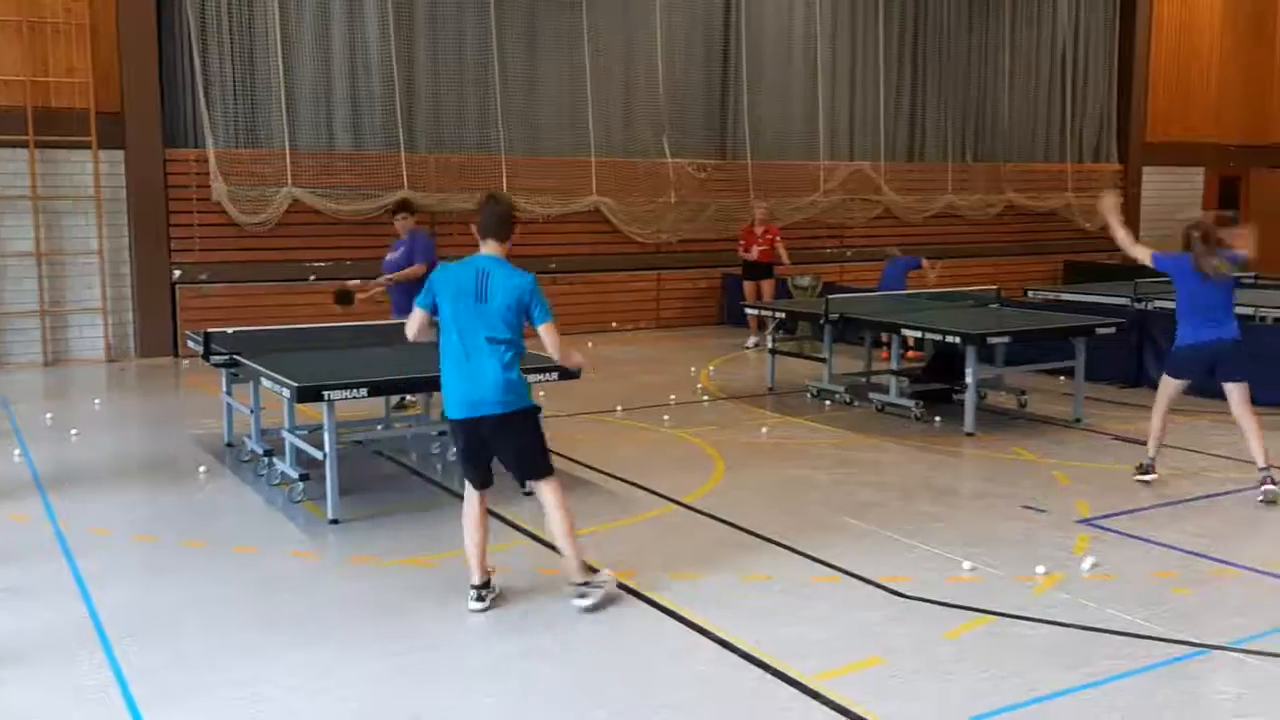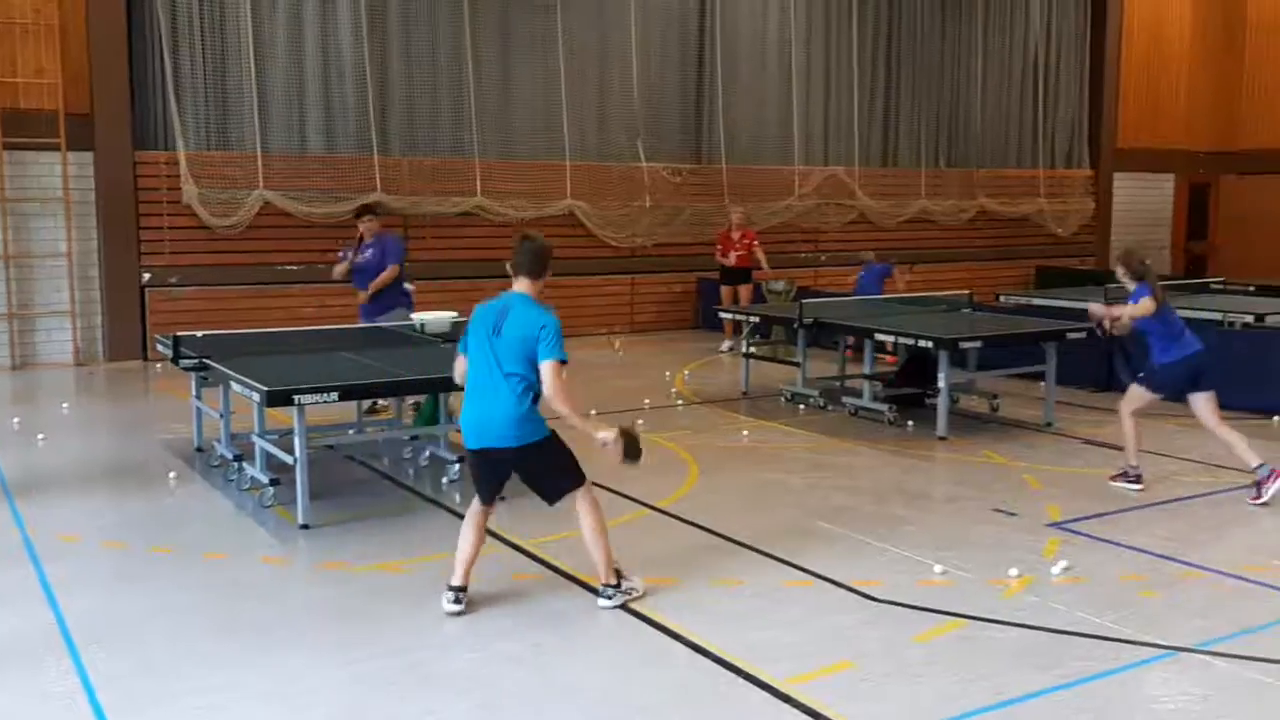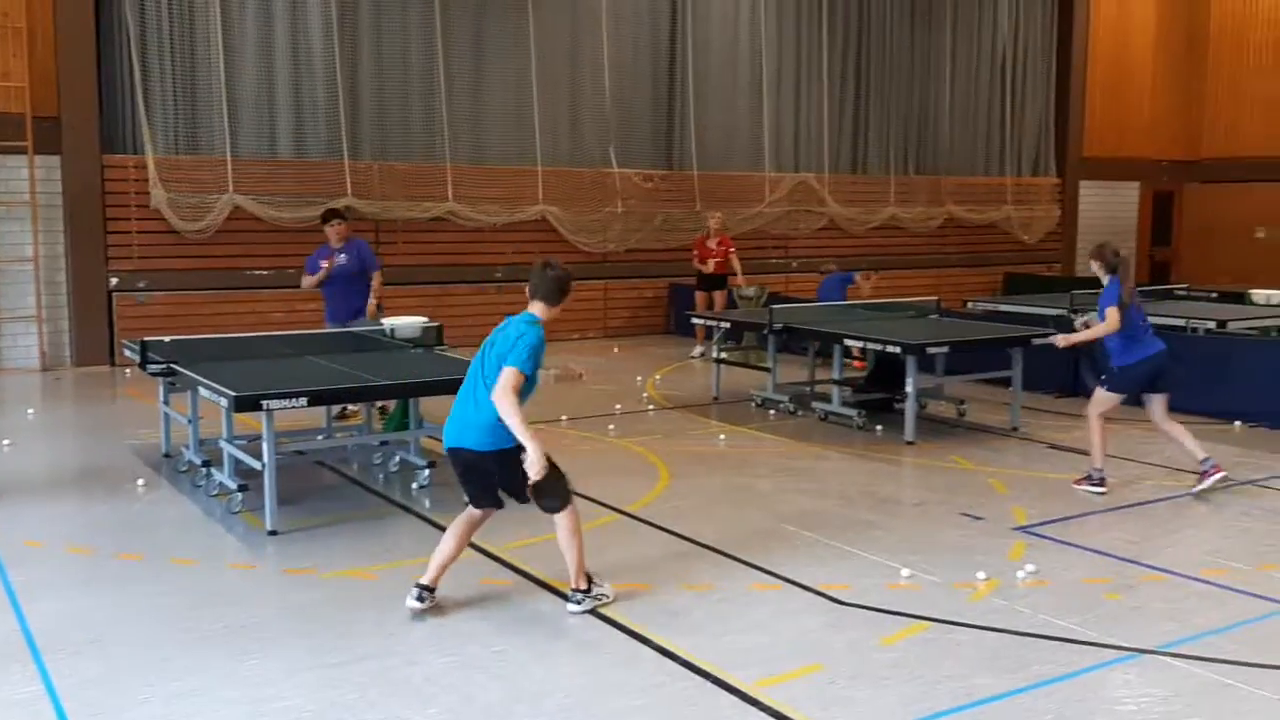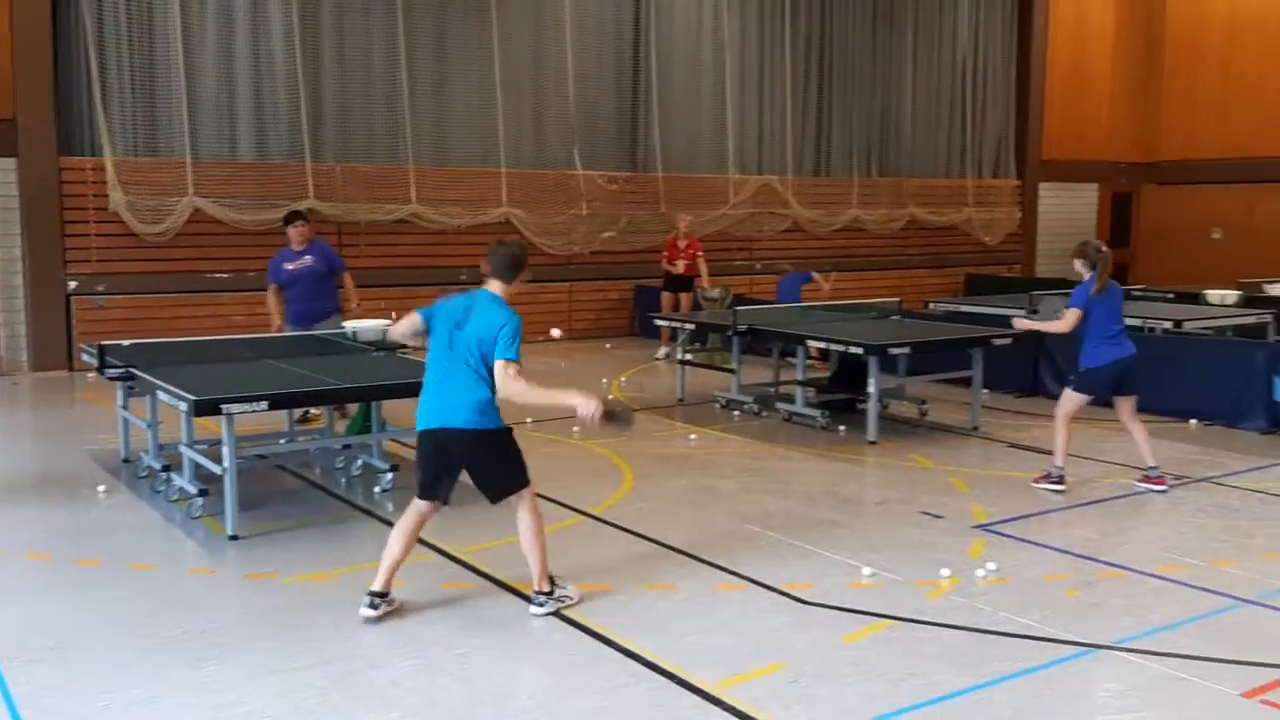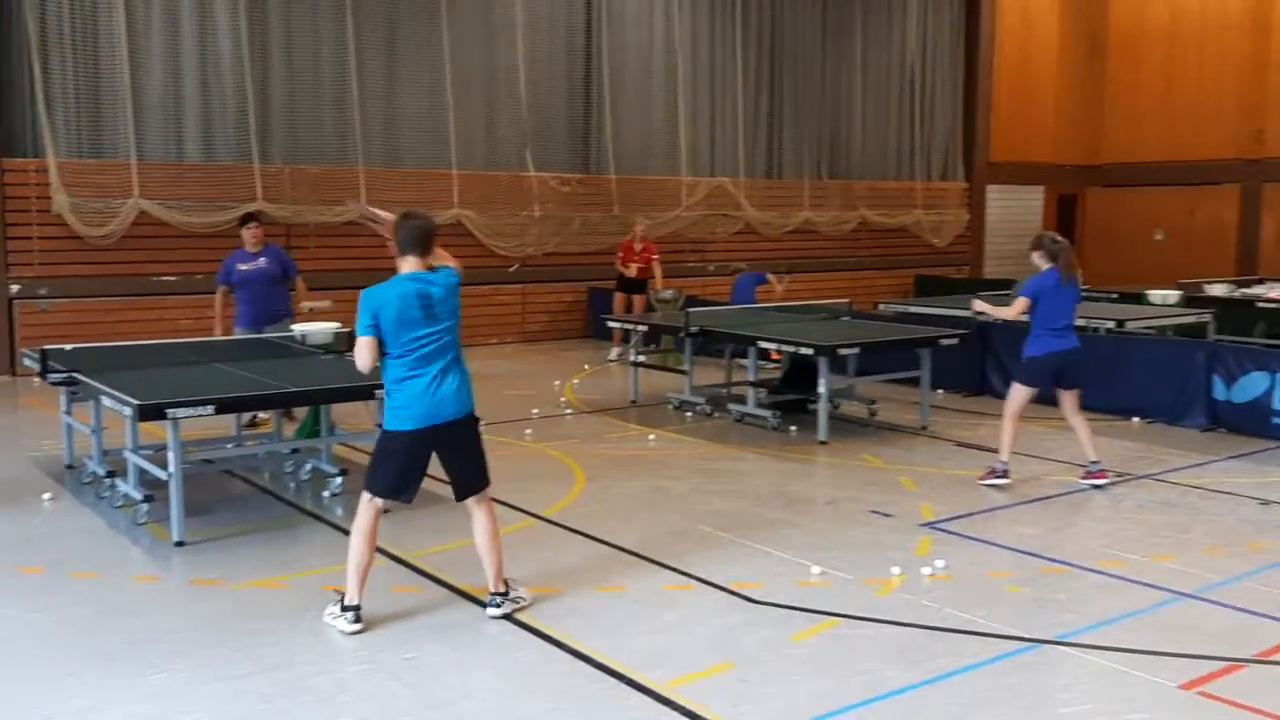
dt=0.2s
person 1, frame 1
left shoulder: (445, 275)
right shoulder: (523, 283)
left elbow: (413, 332)
right elbow: (555, 349)
right wrist: (574, 358)
left hip: (462, 406)
right hip: (508, 403)
left knee: (475, 492)
right knee: (547, 487)
left ankle: (479, 586)
right ankle: (580, 581)
person 1, frame 2
left shoulder: (481, 312)
right shoulder: (544, 320)
left elbow: (461, 376)
right elbow: (552, 390)
right wrist: (594, 431)
left hip: (476, 433)
right hip: (523, 432)
left knee: (481, 505)
right knee: (582, 496)
left ankle: (457, 589)
right ankle: (611, 584)
person 1, frame 3
left shoulder: (510, 324)
right shoulder: (531, 334)
right elbow: (502, 394)
right wrist: (532, 447)
left hip: (457, 436)
right hip: (493, 439)
left knee: (479, 509)
right knee: (561, 500)
left ankle: (424, 588)
right ankle: (580, 589)
person 1, frame 4
left shoulder: (449, 304)
right shoulder: (506, 319)
left elbow: (397, 333)
right elbow: (506, 387)
right wrist: (571, 398)
left hip: (432, 422)
right hip: (475, 423)
left knee: (422, 506)
right knee: (524, 499)
left ankle: (377, 594)
right ankle: (544, 591)
person 1, frame 5
left shoulder: (373, 299)
right shoulder: (448, 283)
left elbow: (365, 364)
right wrist: (413, 235)
left hip: (403, 419)
right hip: (455, 412)
left knee: (371, 505)
right knee: (479, 501)
left ankle: (350, 606)
right ankle: (498, 593)
person 2, frame 1
left shoulder: (1177, 264)
right shoulder: (1224, 260)
left elbow: (1133, 249)
right elbow: (1248, 250)
left wrist: (1111, 213)
left hip: (1190, 347)
right hip: (1227, 345)
left knee: (1161, 404)
right knee: (1244, 413)
left ankle: (1148, 464)
right ankle: (1264, 474)
person 2, frame 2
left shoulder: (1142, 292)
right shoulder: (1142, 290)
left elbow: (1147, 310)
right elbow: (1130, 323)
left wrist: (1110, 311)
right wrist: (1116, 323)
left hip: (1170, 365)
right hip: (1194, 359)
left knee: (1126, 410)
right knee: (1215, 424)
left ankle: (1132, 473)
person 2, frame 3
left shoulder: (1110, 291)
right shoulder: (1123, 286)
left elbow: (1112, 325)
left wrist: (1074, 338)
right wrist: (1088, 326)
left hip: (1131, 363)
right hip: (1156, 357)
left knee: (1094, 413)
right knee: (1163, 420)
left ankle: (1097, 476)
right ankle: (1209, 465)
person 2, frame 4
left shoulder: (1083, 292)
right shoulder: (1115, 288)
left elbow: (1066, 326)
left wrist: (1029, 324)
right wrist: (1075, 316)
left hip: (1097, 365)
right hip: (1126, 359)
left knee: (1062, 415)
right knee: (1130, 418)
left ankle: (1057, 474)
right ankle: (1155, 473)
person 2, frame 5
left shoulder: (1037, 282)
right shoulder: (1073, 281)
left elbow: (1013, 313)
left wrist: (984, 307)
left hip: (1039, 355)
right hip: (1070, 353)
left knee: (1011, 412)
right knee: (1073, 413)
left ankle: (1001, 469)
right ankle: (1096, 469)
person 3, frame 1
left shoulder: (421, 239)
right shoulder: (397, 244)
left elbow: (419, 269)
right elbow: (392, 277)
left wrist: (390, 278)
right wrist: (370, 291)
right hip: (401, 310)
right ankle: (410, 395)
person 3, frame 2
left shoulder: (390, 241)
right shoulder: (356, 248)
left elbow: (393, 271)
right elbow: (337, 274)
left wrist: (369, 290)
right wrist: (348, 262)
left hip: (395, 309)
right hip: (369, 313)
left ankle: (416, 398)
right ankle: (381, 399)
person 3, frame 3
left shoulder: (360, 247)
right shoulder: (319, 255)
left elbow: (376, 275)
right elbow: (305, 283)
left wrist: (373, 301)
right wrist: (320, 275)
left hip: (363, 315)
right hip: (335, 318)
left ankle: (382, 402)
right ankle: (351, 404)
person 3, frame 4
left shoulder: (323, 250)
right shoulder: (279, 259)
left elbow: (345, 276)
right elbow: (272, 292)
left wrist: (354, 302)
right wrist: (276, 317)
left hip: (328, 318)
right hip: (296, 322)
left ankle: (340, 402)
right ankle: (313, 407)
person 3, frame 5
left shoulder: (277, 253)
right shoulder: (232, 261)
left elbow: (297, 281)
right elbow: (221, 293)
left wrist: (305, 305)
right wrist: (218, 324)
left hip: (279, 321)
right hip: (246, 325)
right ankle: (261, 412)
